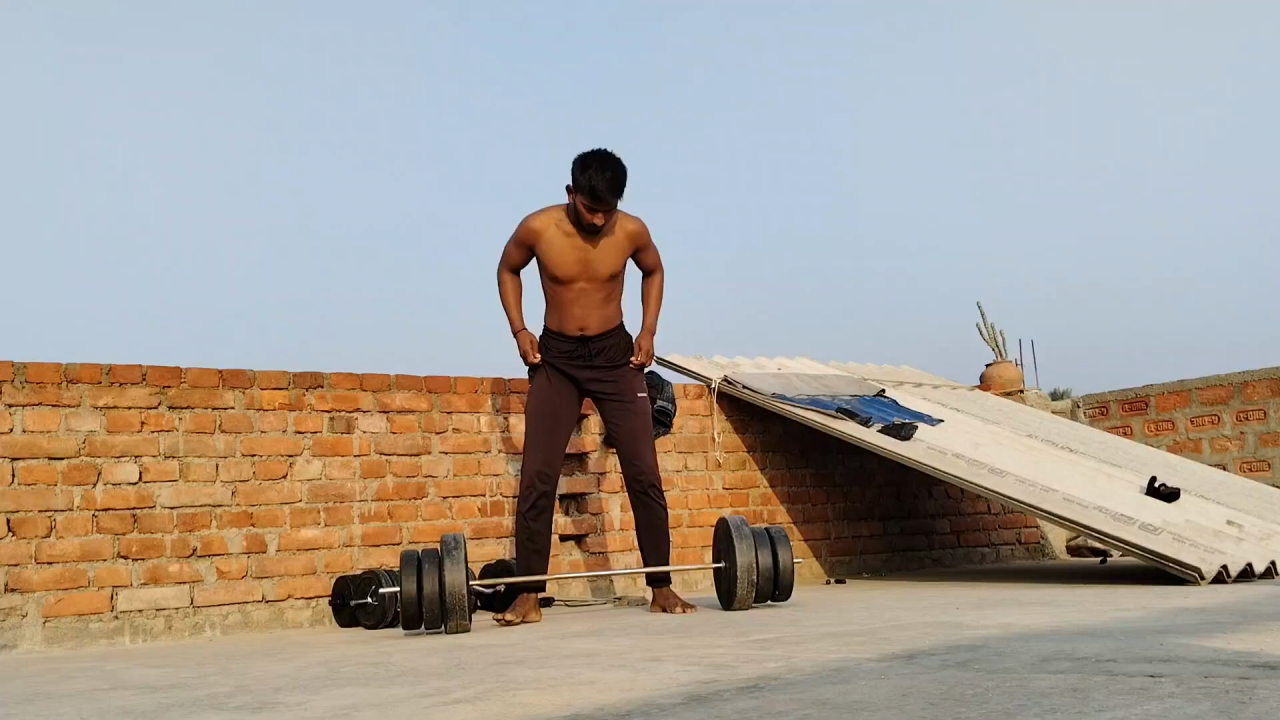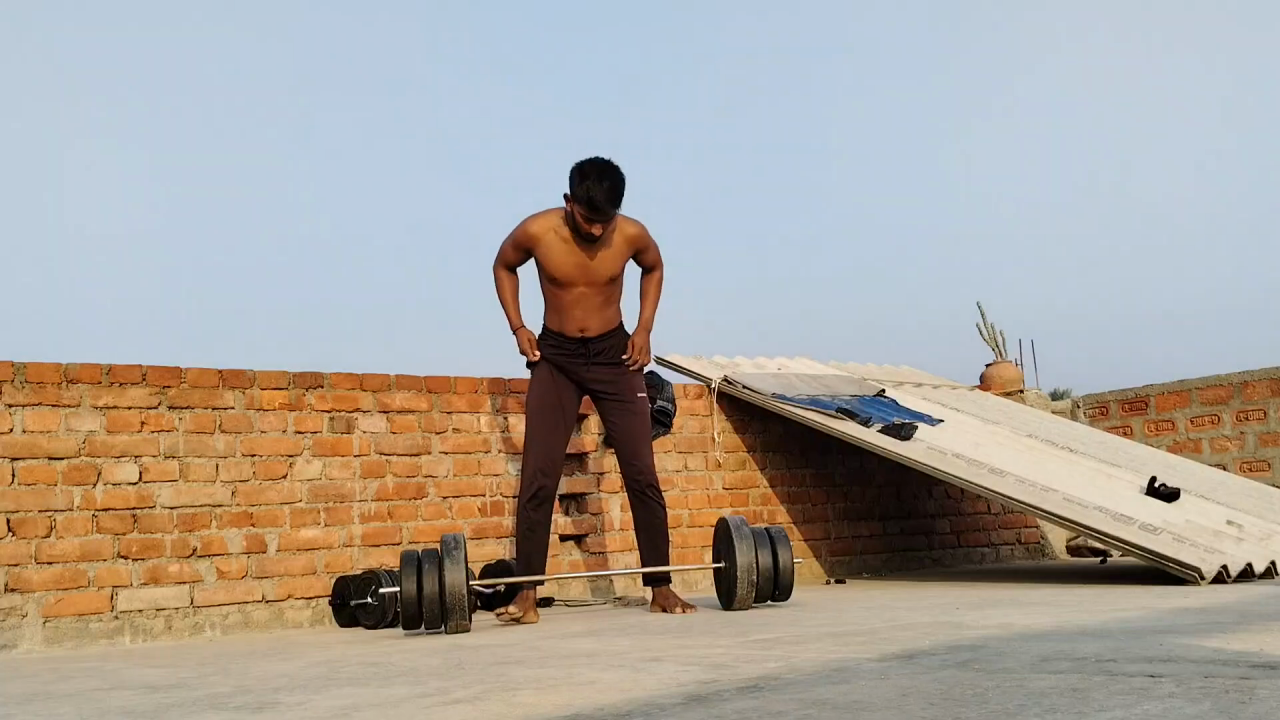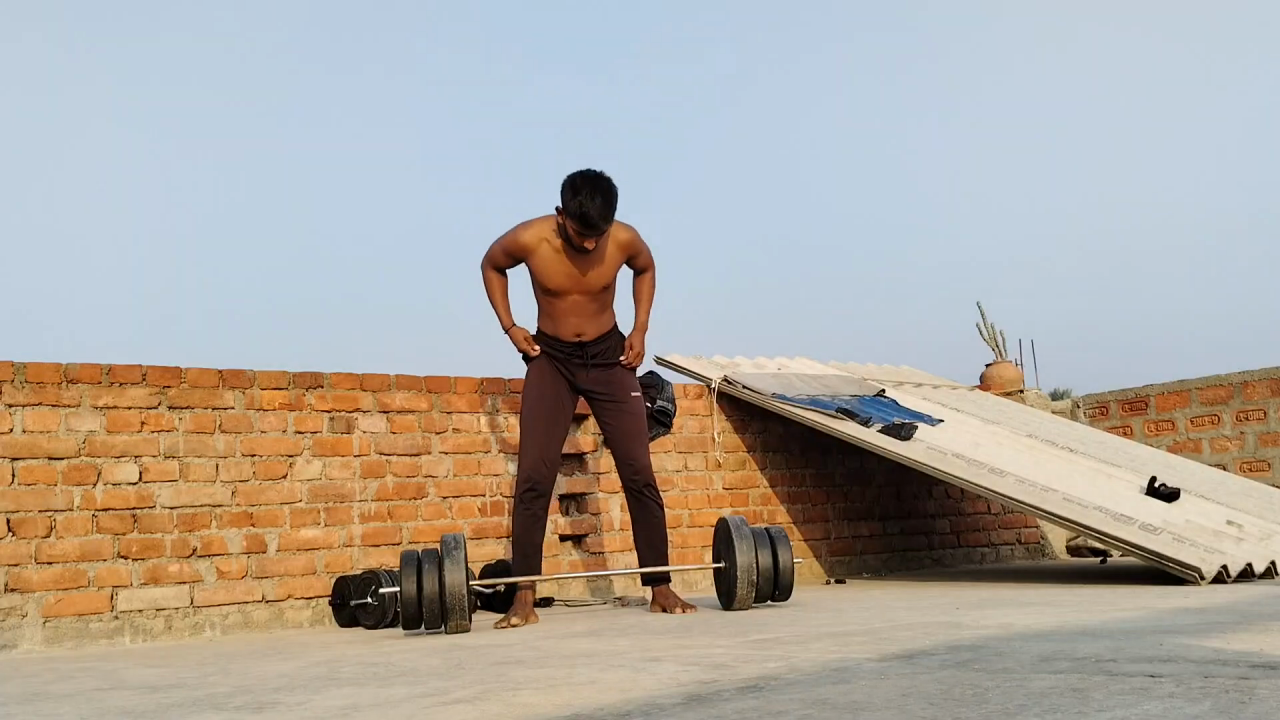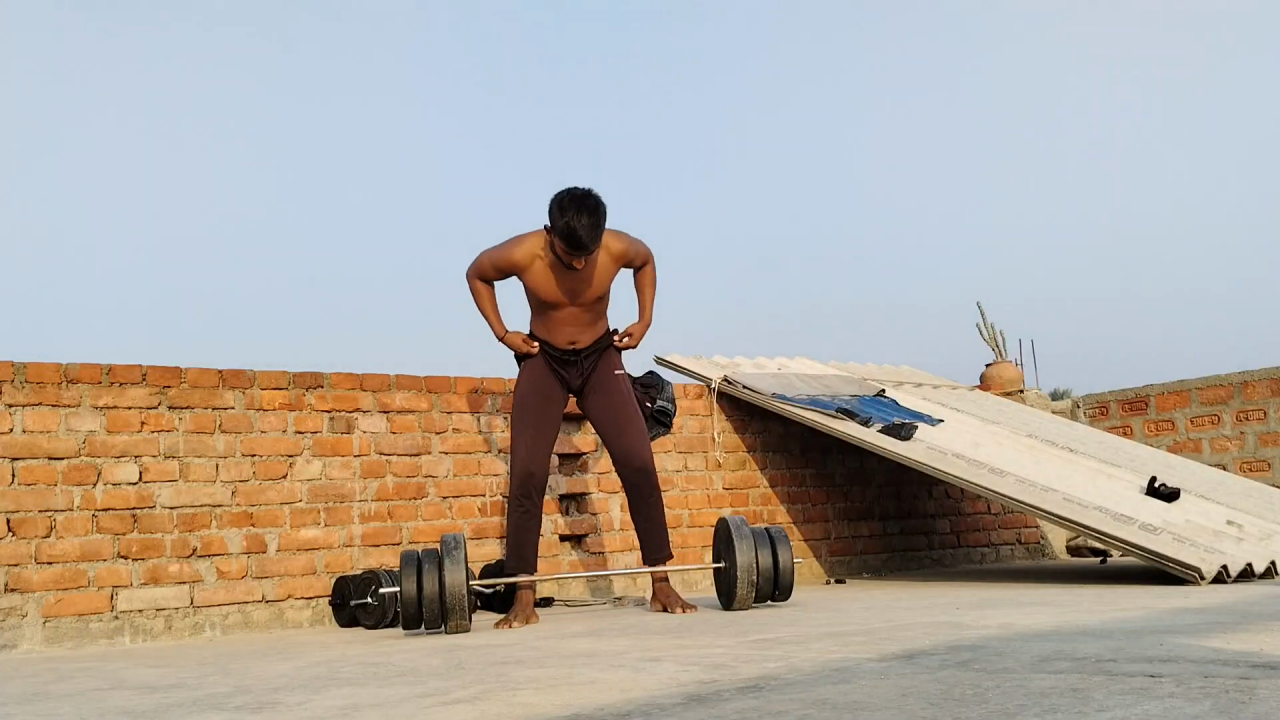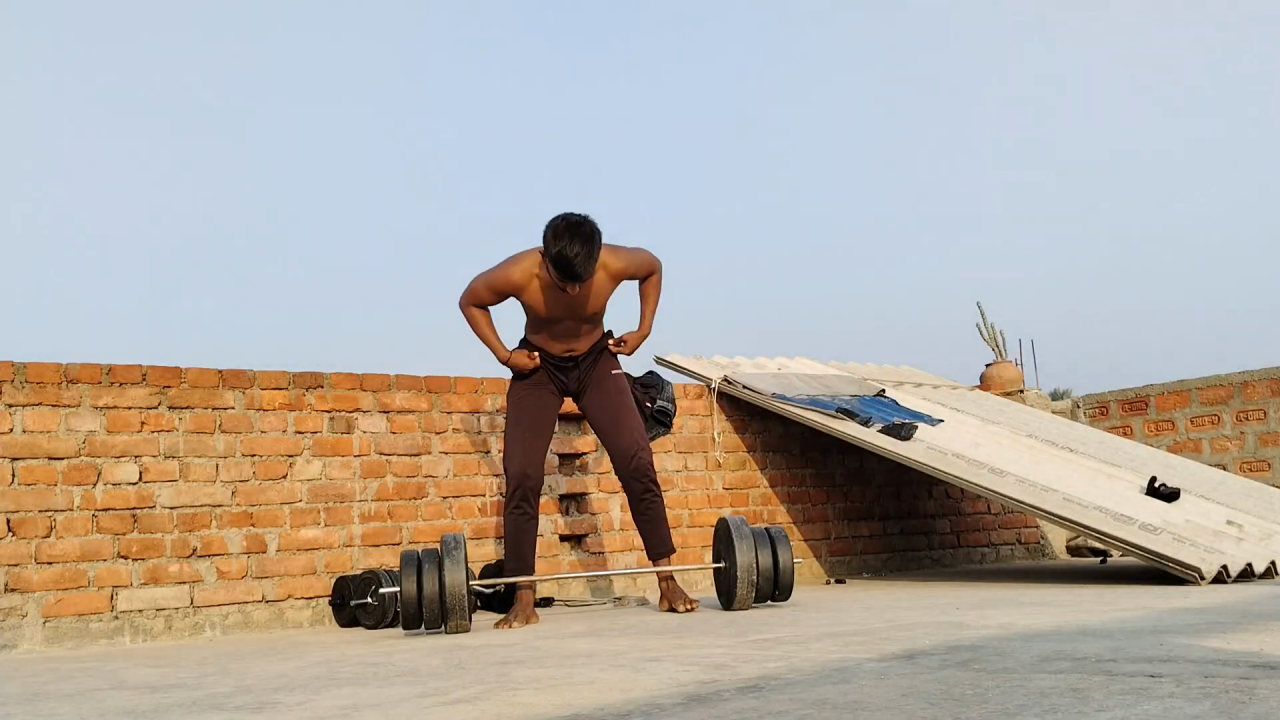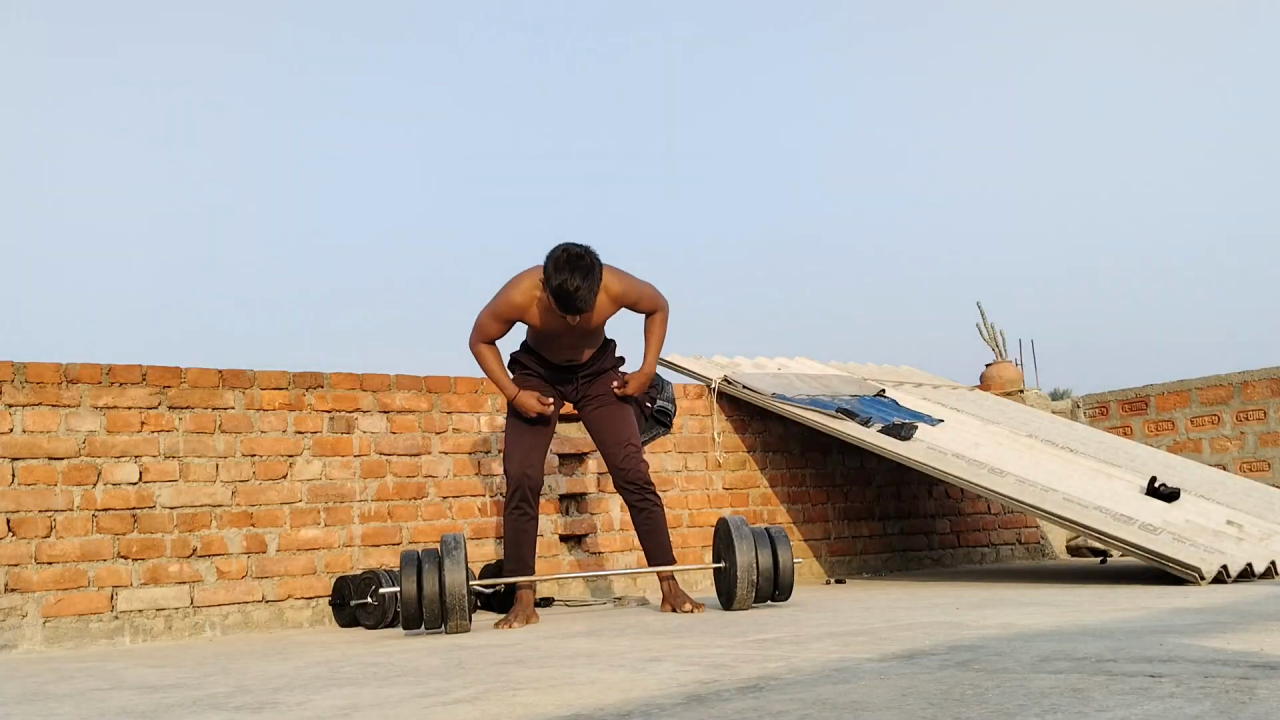
dt=0.1s
person 1, frame 1
left shoulder: (633, 231)
right shoulder: (537, 228)
left elbow: (653, 273)
right elbow: (508, 271)
left wrist: (648, 331)
right wrist: (519, 331)
left hip: (615, 355)
right hip: (555, 359)
left knee: (643, 475)
right knee: (538, 478)
left ankle: (661, 589)
right ankle: (530, 594)
person 1, frame 2
left shoulder: (632, 234)
right shoulder: (535, 231)
left elbow: (654, 269)
right elbow: (503, 267)
left wrist: (644, 328)
right wrist: (518, 328)
left hip: (614, 355)
right hip: (554, 358)
left knee: (641, 474)
right knee: (539, 474)
left ankle: (661, 588)
right ankle: (528, 592)
person 1, frame 3
left shoulder: (625, 240)
right shoulder: (529, 239)
left elbow: (645, 269)
right elbow: (491, 266)
left wrist: (642, 323)
right wrist: (511, 327)
left hip: (609, 356)
right hip: (550, 358)
left knee: (639, 473)
right knee: (535, 474)
left ankle: (660, 588)
right ankle: (525, 595)
person 1, frame 4
left shoulder: (618, 248)
right shoulder: (520, 254)
left elbow: (647, 261)
right elbow: (476, 274)
left wrist: (644, 319)
right wrist: (502, 332)
left hip: (600, 356)
right hip: (543, 361)
left knee: (638, 462)
right knee: (527, 472)
left ankle: (661, 583)
right ankle: (524, 596)
person 1, frame 5
left shoulder: (614, 264)
right shoulder: (516, 274)
left elbow: (653, 266)
right elbow: (470, 301)
left wrist: (642, 331)
right wrist: (506, 354)
left hip: (598, 362)
right hip: (537, 367)
left knee: (637, 461)
right knee: (521, 475)
left ankle: (667, 585)
right ankle: (523, 599)
person 1, frame 6
left shoulder: (616, 287)
right shoulder: (520, 295)
left elbow: (658, 306)
right elbow: (480, 340)
left wrist: (647, 370)
right wrist: (513, 393)
left hip: (598, 370)
right hip: (537, 375)
left knee: (632, 470)
right knee: (522, 478)
left ankle: (670, 587)
right ankle: (523, 600)
